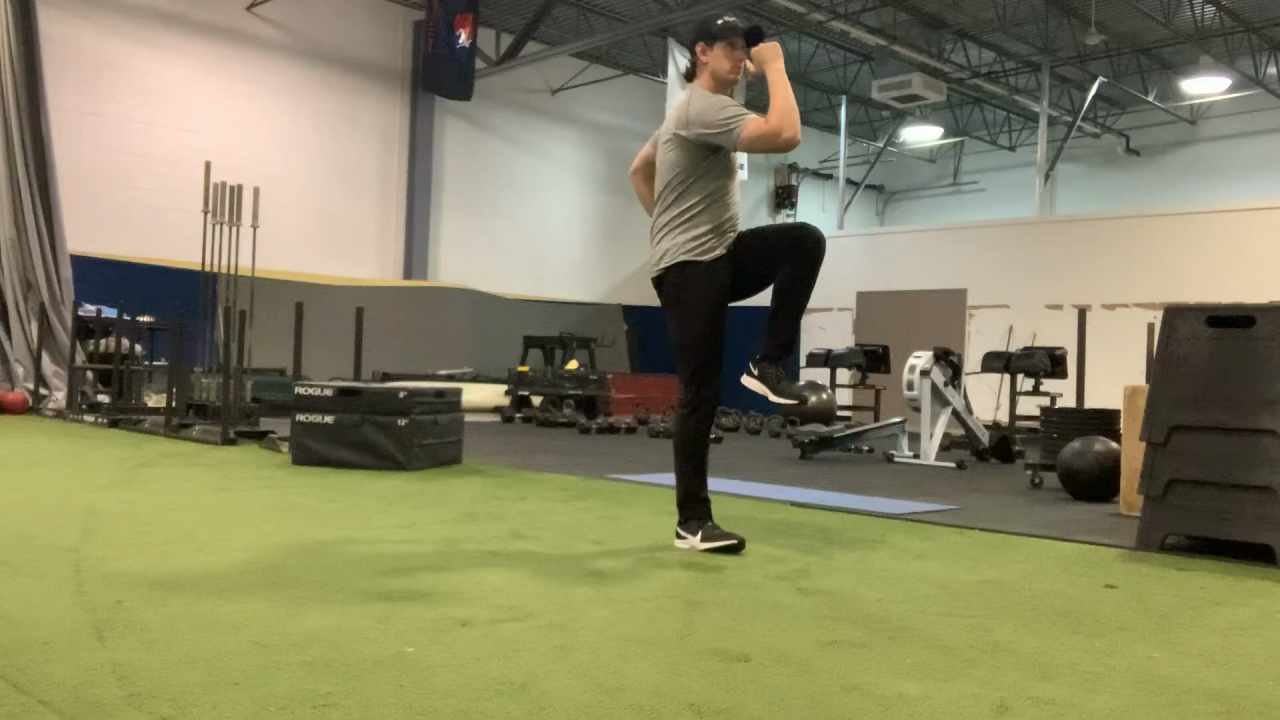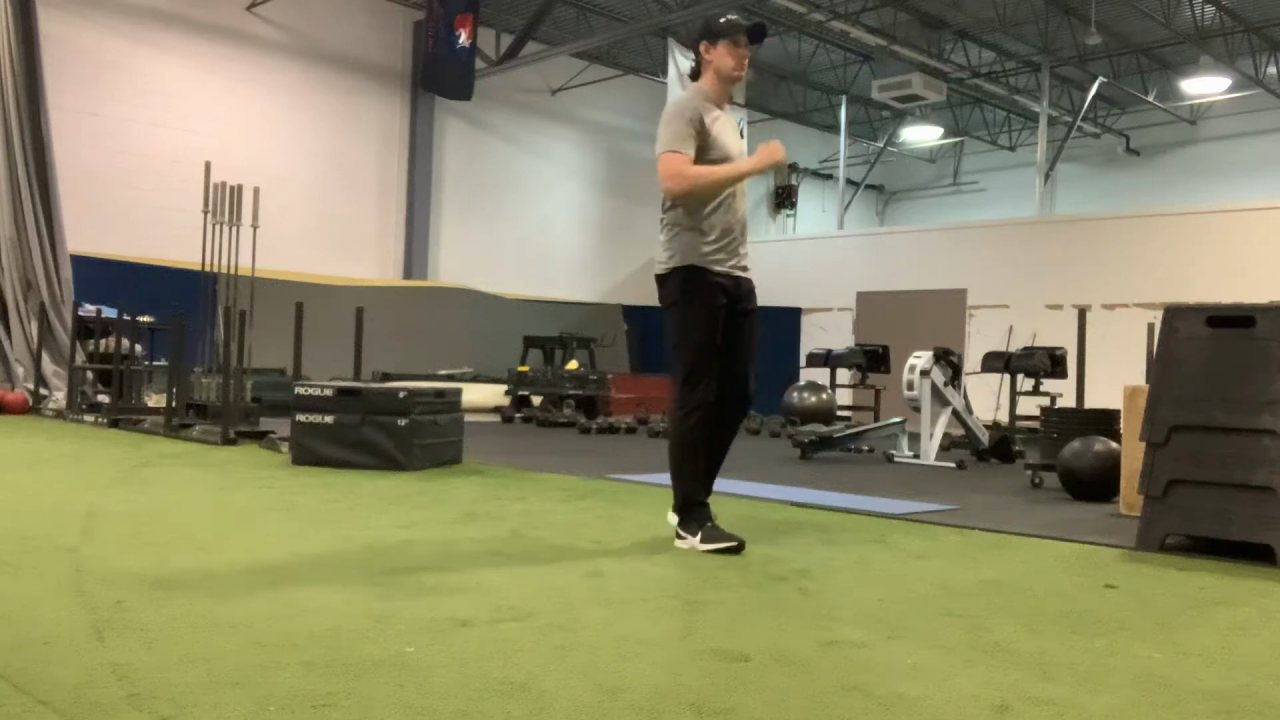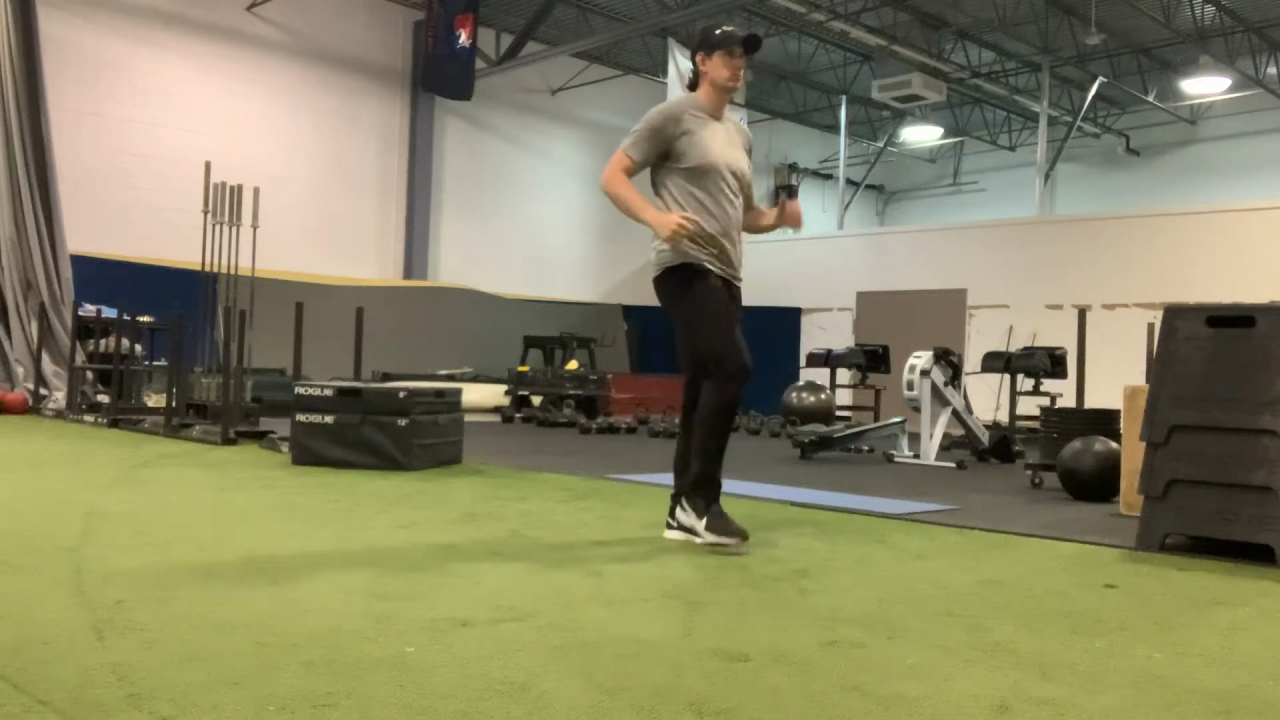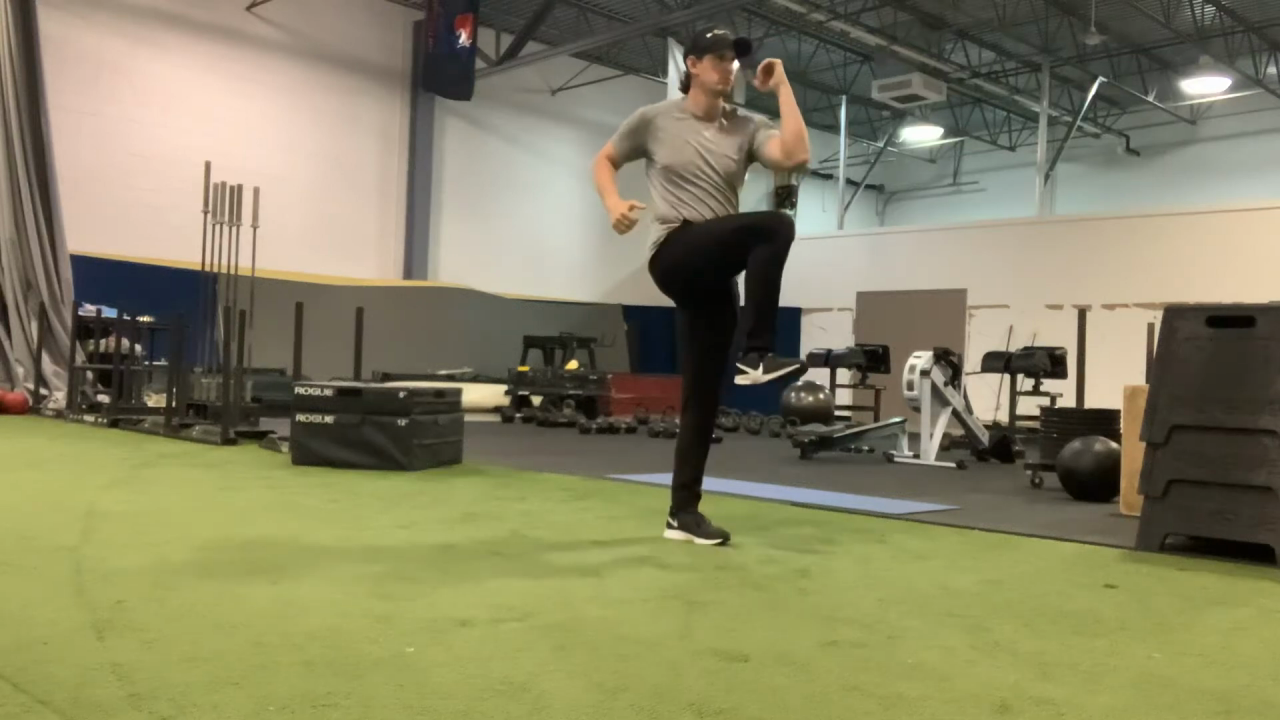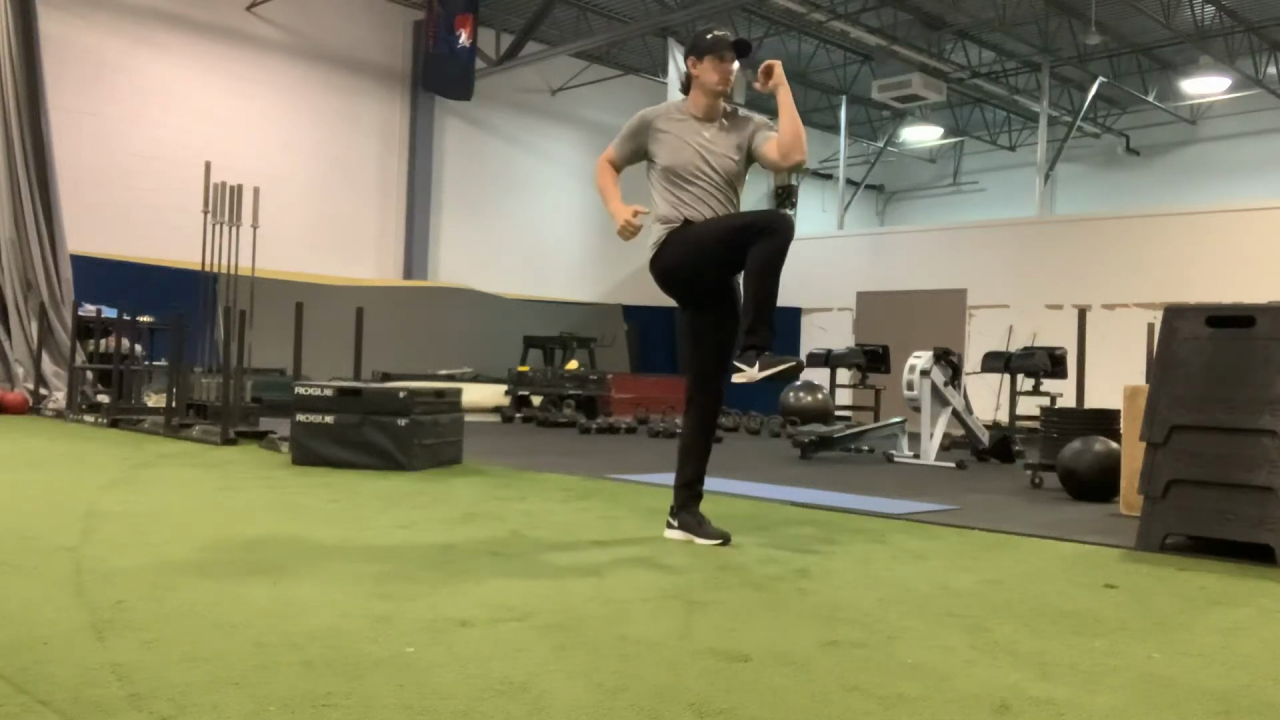
dt=0.5s
person 1, frame 1
left shoulder: (696, 110)
right shoulder: (703, 106)
left elbow: (638, 169)
right elbow: (785, 136)
left wrist: (666, 222)
right wrist: (775, 68)
left hip: (722, 253)
right hip: (689, 267)
left knee: (805, 241)
right knee: (701, 393)
left ankle: (769, 363)
right ankle: (692, 520)
person 1, frame 2
left shoulder: (726, 120)
right shoulder: (686, 109)
right elbow: (676, 183)
right wrist: (751, 164)
left hip: (734, 274)
right hip: (692, 274)
left knee: (737, 396)
right knee: (697, 397)
left ankle: (692, 501)
right ankle: (691, 519)
person 1, frame 3
left shoulder: (739, 137)
right shoulder: (672, 117)
left elbow: (746, 215)
right elbow: (614, 175)
left wrist: (778, 216)
right wrist: (654, 216)
left hip: (724, 278)
right hip: (685, 270)
left knee: (704, 393)
right knee: (732, 372)
left ankle: (685, 510)
right ankle: (697, 500)
person 1, frame 4
left shoulder: (746, 127)
right shoulder: (654, 119)
left elbow: (796, 156)
right elbow: (604, 160)
left wrist: (782, 89)
right wrist: (613, 203)
left hip: (717, 273)
right hip: (676, 253)
left knee: (704, 395)
right knee: (776, 227)
left ankle: (683, 510)
right ankle: (757, 356)
person 1, frame 5
left shoulder: (747, 126)
right shoulder: (654, 122)
left elbow: (792, 156)
right elbow: (606, 164)
left wrist: (781, 90)
right wrist: (618, 208)
left hip: (719, 274)
right hip: (677, 254)
left knee: (706, 394)
right knee: (775, 224)
left ankle: (684, 510)
right ankle: (754, 352)
